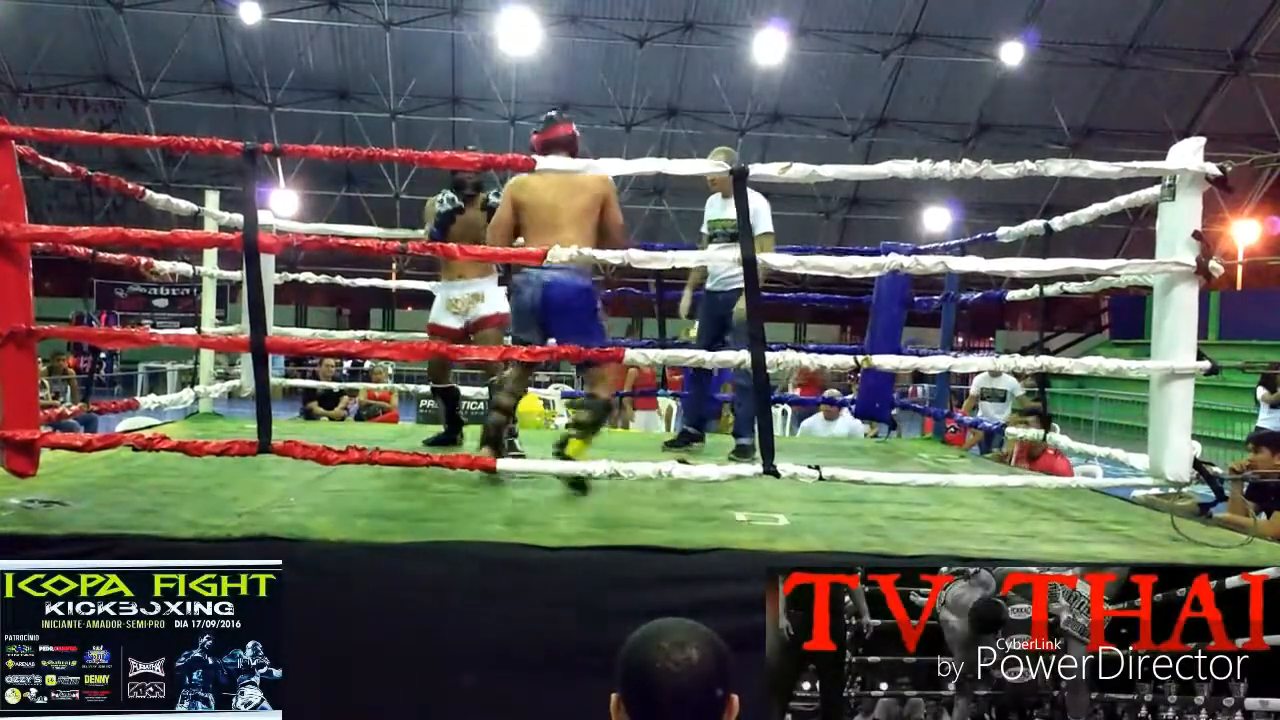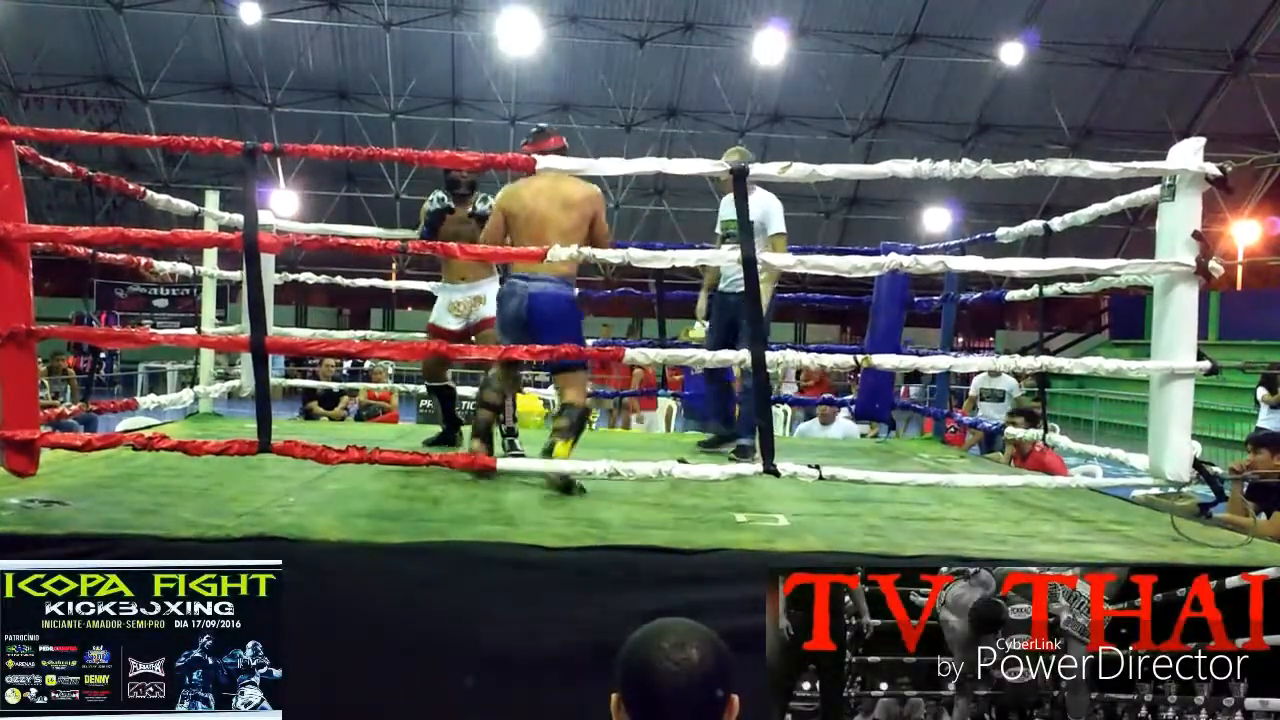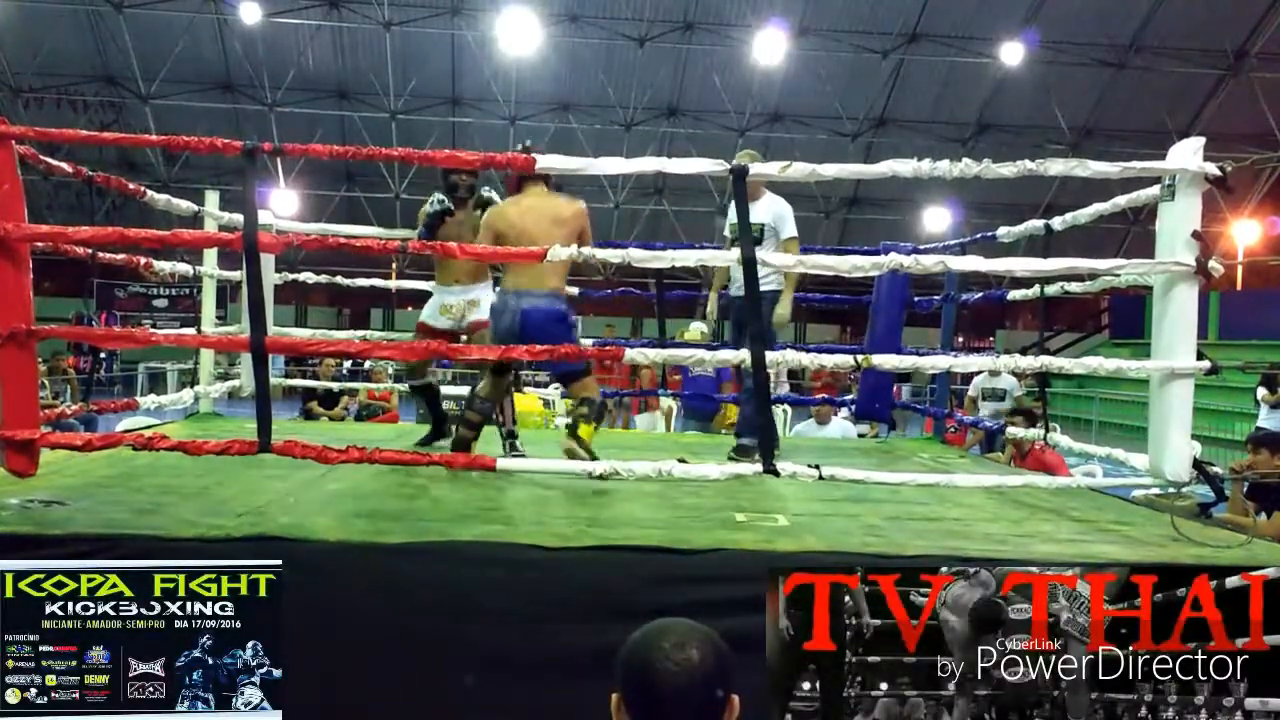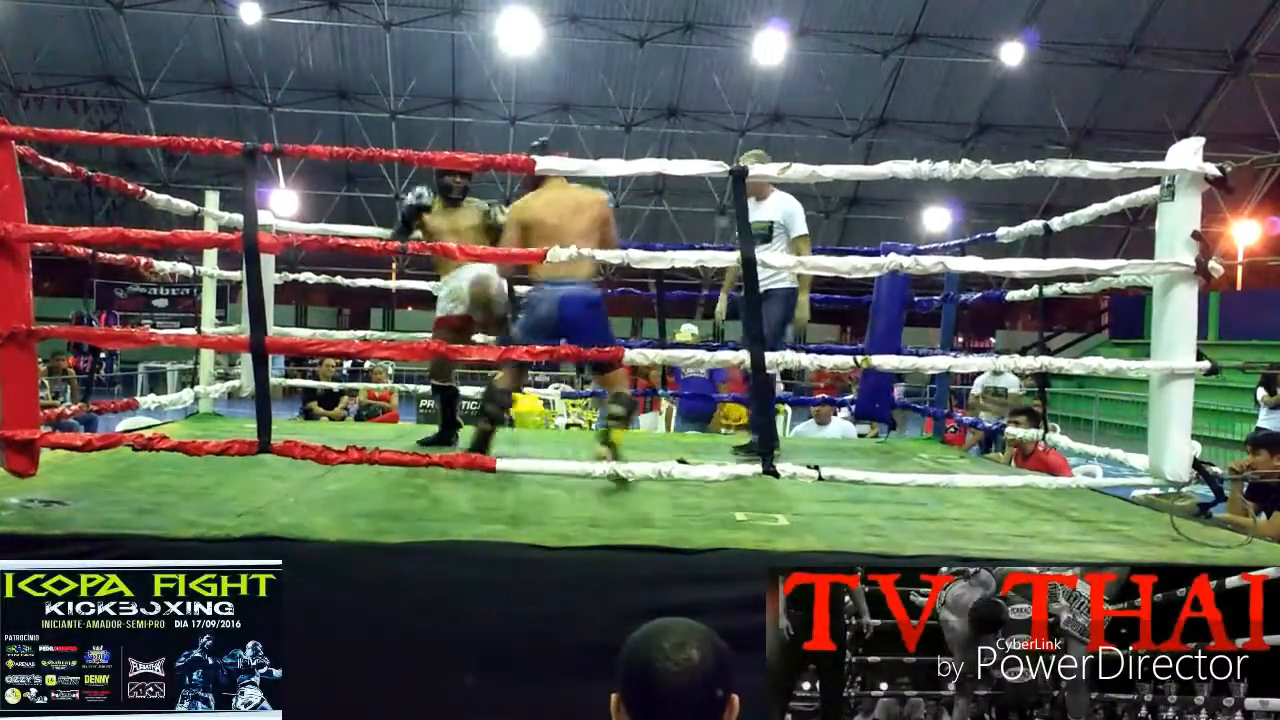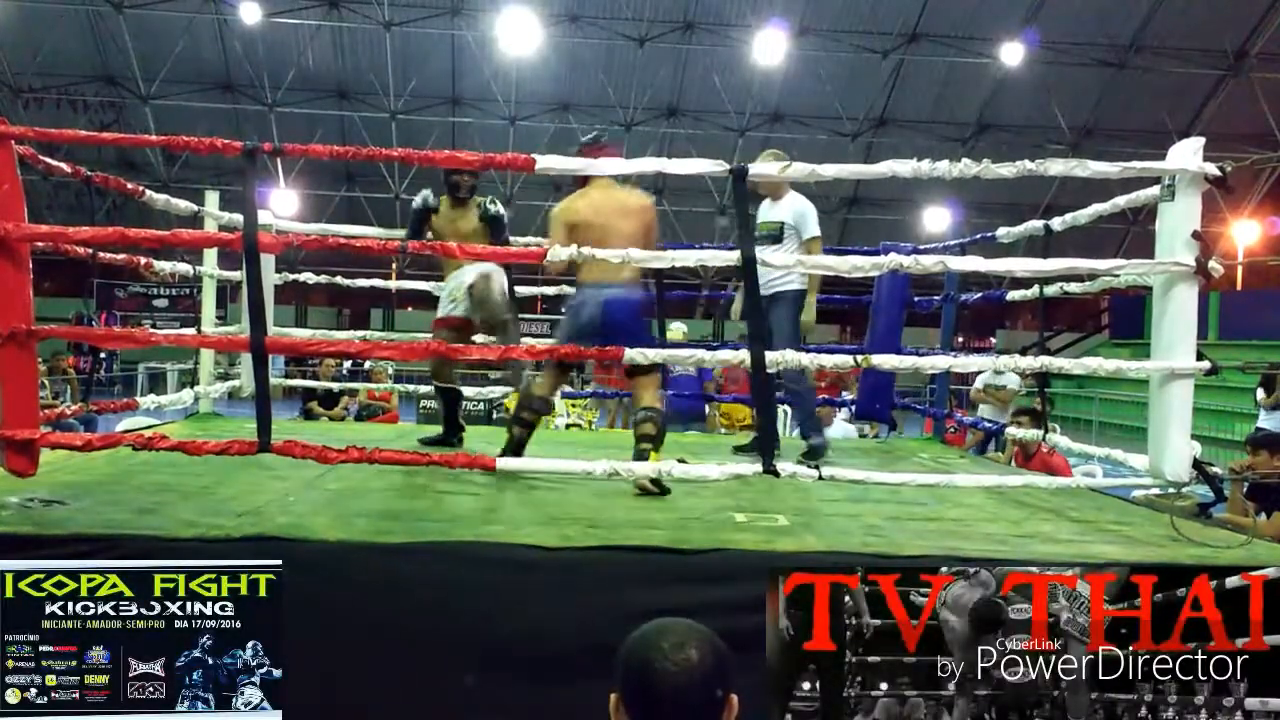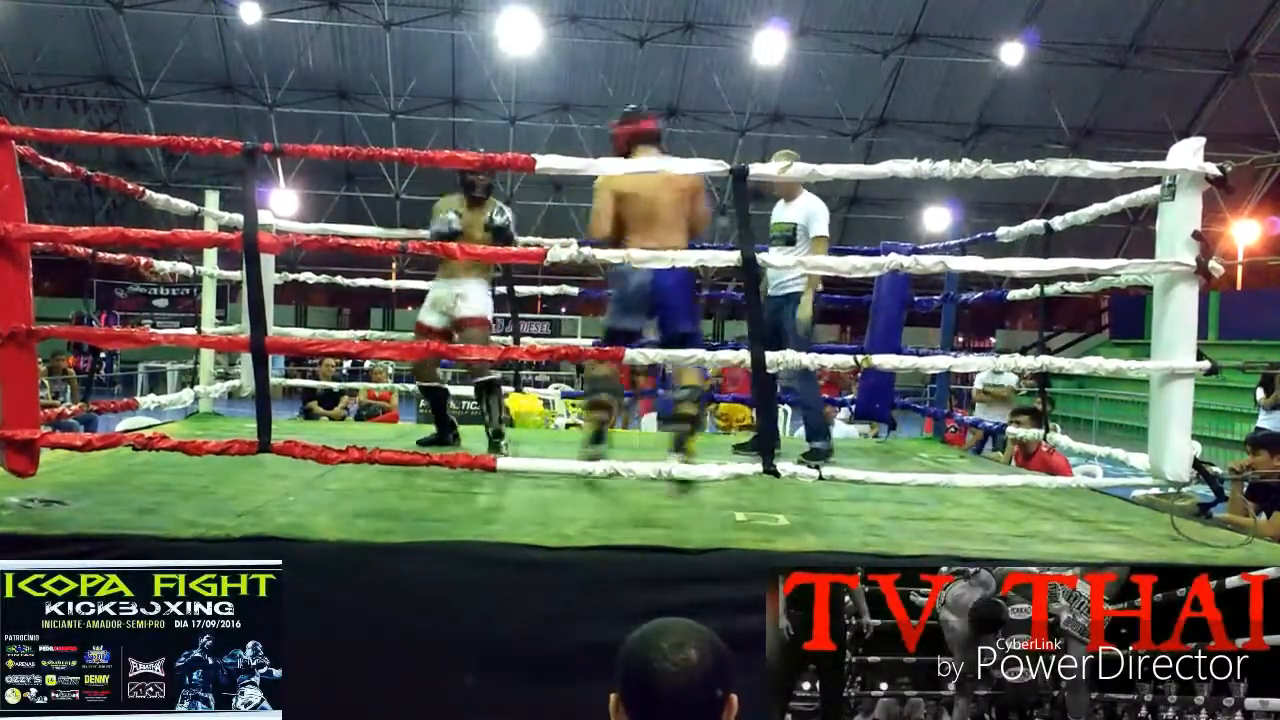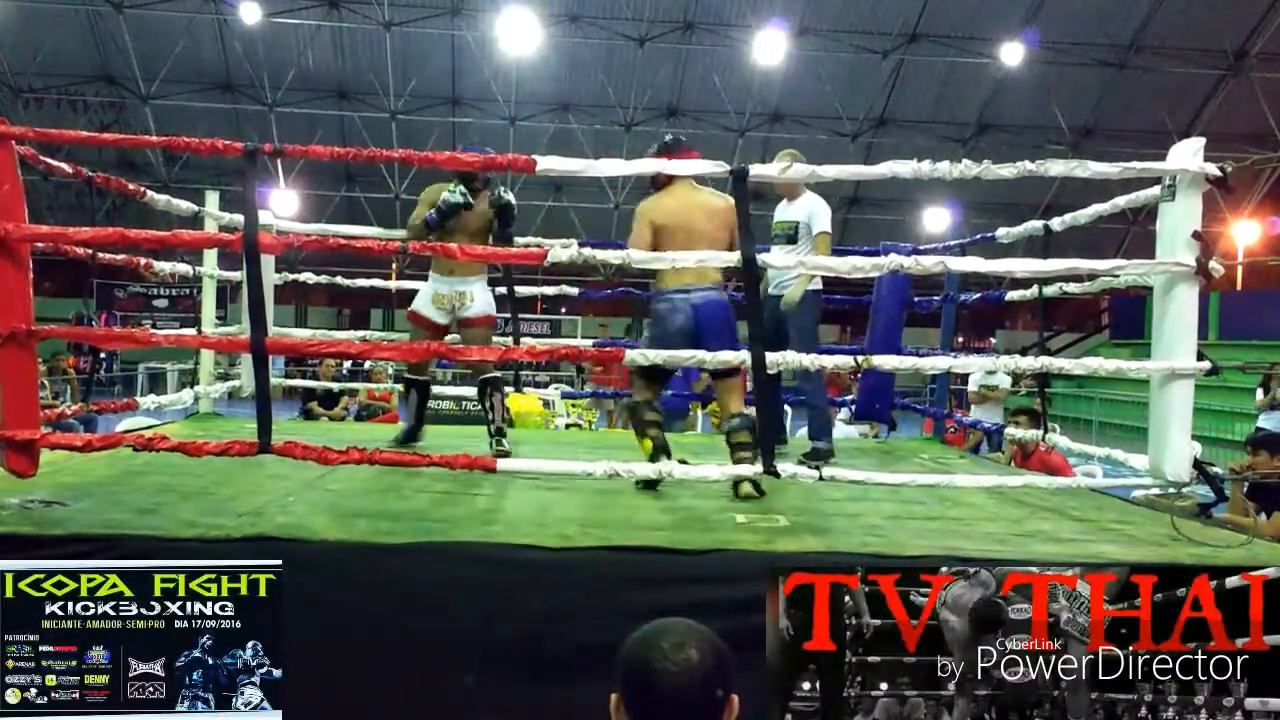
dt=0.2s
person 1, frame 1
left shoulder: (519, 186)
right shoulder: (599, 180)
left elbow: (493, 241)
right elbow: (615, 238)
left hip: (529, 283)
right hip: (573, 285)
left knee: (522, 368)
right knee: (600, 381)
left ankle: (490, 448)
right ankle: (568, 454)
person 1, frame 2
left shoulder: (510, 196)
right shoulder: (589, 194)
left elbow: (486, 248)
right elbow: (600, 246)
left hip: (516, 292)
right hip: (558, 297)
left knee: (506, 368)
right knee: (573, 389)
left ankle: (479, 444)
right ankle: (556, 463)
person 1, frame 3
left shoulder: (498, 214)
right shoulder: (576, 210)
left hip: (508, 307)
right hip: (550, 311)
left knee: (496, 379)
right knee: (589, 391)
left ankle: (460, 448)
right ankle: (578, 438)
person 1, frame 4
left shoulder: (522, 208)
right shoulder: (598, 200)
left elbow: (506, 264)
right elbow: (610, 249)
left hip: (542, 298)
right hip: (583, 299)
left knee: (511, 371)
right knee: (617, 381)
left ankle: (479, 447)
right ankle: (609, 444)
person 1, frame 5
left shoulder: (567, 209)
right shoulder: (644, 203)
left elbow: (554, 267)
right elbow: (651, 252)
left hip: (588, 301)
right hip: (630, 301)
left knee: (549, 377)
right knee: (648, 390)
left ankle: (512, 451)
person 1, frame 6
left shoulder: (612, 179)
right shoulder: (689, 175)
left elbow: (599, 235)
right elbow: (700, 228)
left hip: (634, 273)
right hip: (676, 274)
left knee: (609, 359)
right knee: (687, 367)
left ankle: (596, 441)
right ankle: (681, 451)
person 1, frame 7
left shoulder: (651, 207)
right shoulder: (726, 205)
left hip: (672, 307)
right hip: (714, 304)
left knee: (644, 388)
right knee: (731, 397)
left ankle: (658, 458)
right ankle: (745, 476)
person 2, frame 1
left shoulder: (754, 202)
right shoulder: (712, 203)
left elbow: (766, 252)
left wrist: (749, 294)
right wrist: (688, 291)
left hip: (741, 295)
right hip: (712, 293)
left knee: (742, 369)
right knee: (700, 363)
left ankle: (745, 440)
right ankle: (692, 430)
person 2, frame 2
left shoulder: (767, 203)
right shoulder: (725, 202)
left elbow: (780, 253)
left wrist: (765, 293)
right wrist: (704, 293)
right hip: (725, 295)
left knee: (750, 371)
right knee: (713, 364)
left ankle: (745, 439)
right ankle: (723, 431)
person 2, frame 3
left shoulder: (778, 207)
right shoulder: (735, 207)
left elbow: (793, 257)
left wrist: (786, 299)
right wrist: (713, 294)
left hip: (767, 296)
right hip: (738, 296)
left knee: (754, 370)
right knee: (745, 369)
left ankle: (747, 439)
right ankle: (765, 435)
person 2, frame 4
left shoulder: (787, 205)
right shoulder: (746, 207)
left elbow: (804, 254)
left wrist: (803, 299)
right wrist: (724, 294)
left hip: (779, 293)
left ankle: (763, 435)
right ankle: (763, 436)
person 2, frame 5
left shoulder: (800, 205)
right shoulder: (763, 207)
left elbow: (815, 256)
left wrist: (810, 302)
right wrist: (740, 295)
left hip: (789, 296)
right hip: (763, 297)
left knee: (789, 368)
left ankle: (815, 438)
person 2, frame 6
left shoulder: (813, 206)
right shoulder: (779, 207)
left elbow: (820, 256)
left wrist: (807, 300)
left hip: (796, 300)
right hip: (774, 298)
left knee: (802, 371)
left ankle: (820, 442)
person 2, frame 7
left shoulder: (815, 205)
right shoulder: (780, 208)
left elbow: (822, 251)
left wrist: (801, 285)
right wrist: (759, 295)
left hip: (803, 297)
right hip: (775, 297)
left knee: (807, 369)
left ankle: (822, 442)
right ankle: (774, 432)
person 3, frame 1
left shoulder: (491, 202)
right shoulder: (436, 205)
right wrist: (440, 222)
left hip: (484, 291)
right hip: (449, 294)
left knee: (495, 365)
right knee: (437, 368)
left ankle: (510, 438)
right ankle: (452, 429)
person 3, frame 2
left shoulder: (486, 205)
right shoulder: (432, 206)
left wrist: (489, 221)
right wrist: (432, 221)
left hip: (485, 292)
right hip: (449, 296)
right knee: (432, 367)
left ankle: (510, 439)
right ankle: (451, 428)
person 3, frame 3
left shoulder: (485, 209)
right shoulder: (435, 210)
left wrist: (495, 210)
right wrist: (431, 223)
left hip: (478, 296)
right hip: (444, 299)
right knee: (415, 366)
left ankle: (511, 440)
right ankle: (440, 426)
person 3, frame 4
left shoulder: (479, 208)
right shoulder: (423, 209)
right elbow: (399, 242)
left wrist: (501, 230)
right wrist: (407, 216)
left hip: (479, 274)
right hip: (450, 289)
left knee: (483, 295)
right knee: (440, 366)
right ankle: (448, 429)
person 3, frame 5
left shoulder: (487, 207)
right shoulder: (434, 208)
left elbow: (502, 249)
right elbow: (411, 245)
left wrist: (498, 226)
right wrist: (417, 218)
left hip: (482, 273)
right hip: (453, 287)
left knee: (483, 292)
right knee: (440, 365)
right ankle: (452, 431)
person 3, frame 6
left shoulder: (498, 211)
right shoulder: (445, 205)
left wrist: (505, 235)
right wrist: (440, 236)
left hip: (474, 292)
right hip: (440, 291)
left knee: (479, 365)
right knee: (422, 367)
left ankle: (496, 437)
right ankle: (446, 430)
person 3, frame 7
left shoulder: (492, 200)
right shoulder: (436, 193)
left elbow: (504, 247)
right elbow: (413, 233)
left wrist: (507, 215)
right wrist: (442, 211)
left hip: (474, 288)
right hip: (438, 286)
left knee: (482, 363)
right knee: (416, 360)
left ankle: (498, 436)
right ankle: (412, 427)
